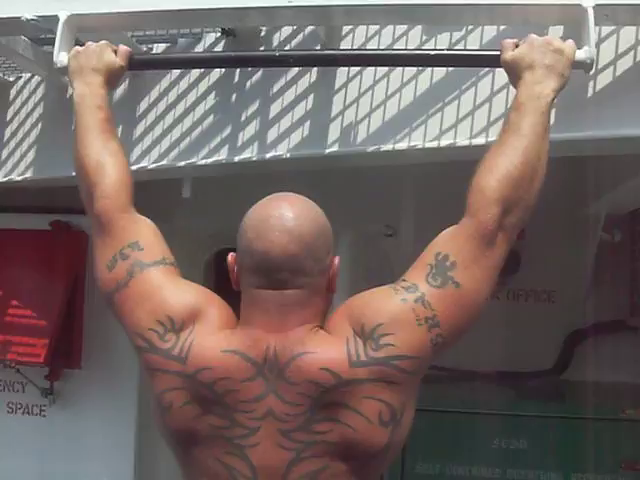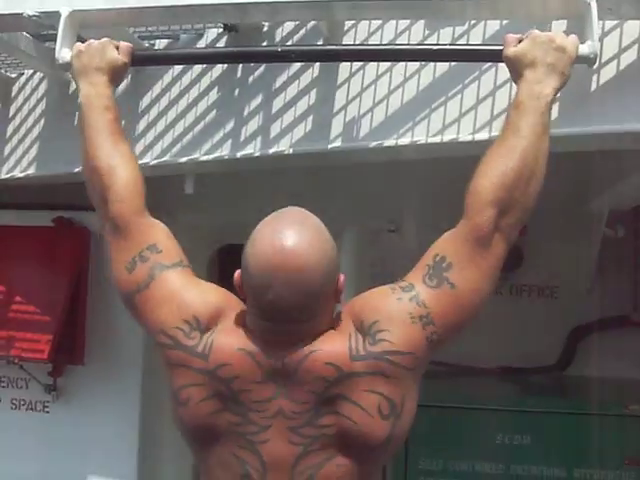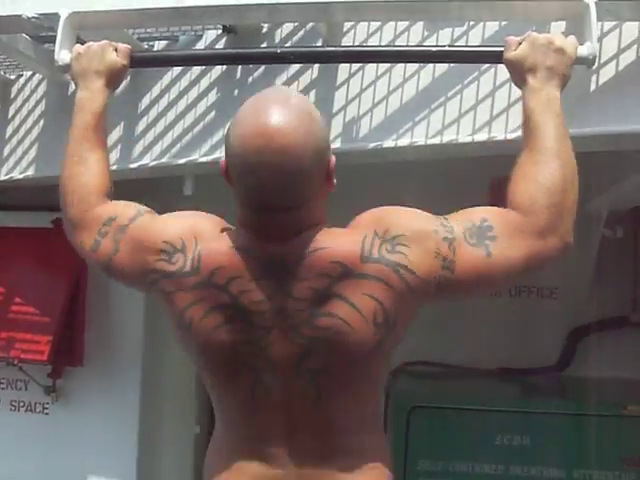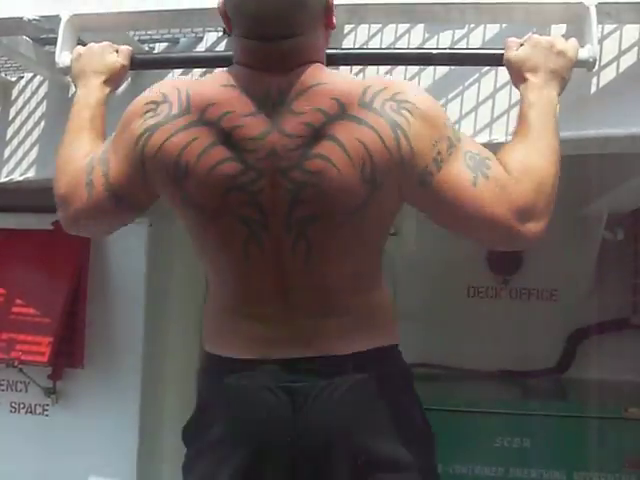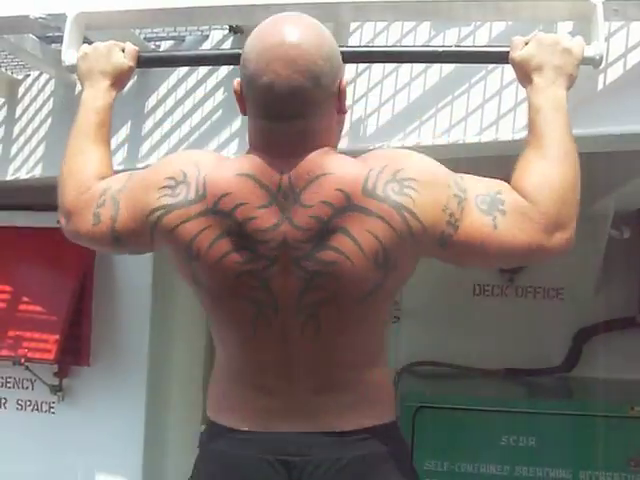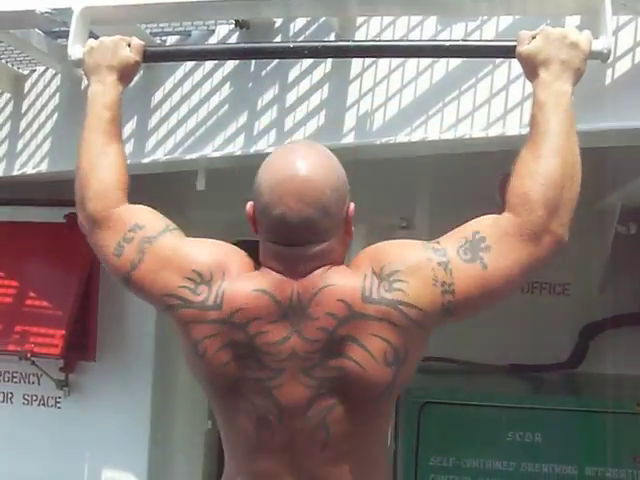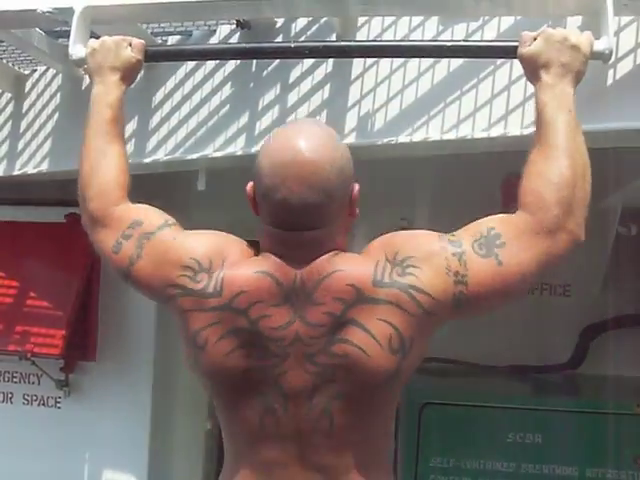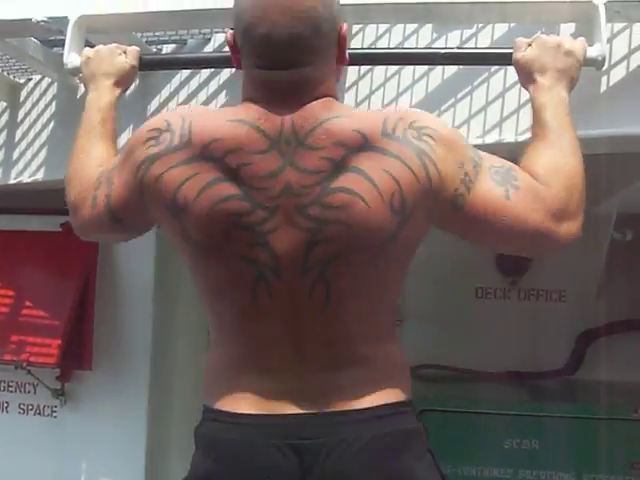
dt=0.3s
person 1, frame 1
left shoulder: (182, 344)
right shoulder: (377, 352)
left elbow: (109, 207)
right elbow: (494, 215)
left wrist: (90, 86)
right wrist: (537, 87)
person 1, frame 2
left shoulder: (198, 345)
right shoulder: (382, 352)
left elbow: (121, 211)
right elbow: (491, 218)
left wrist: (96, 83)
right wrist: (537, 84)
person 1, frame 3
left shoulder: (184, 252)
right shoulder: (388, 251)
left elbow: (83, 220)
right elbow: (545, 227)
left wrist: (92, 90)
right wrist: (542, 89)
person 1, frame 4
left shoulder: (168, 114)
right shoulder: (388, 112)
left elbow: (73, 205)
right elbow: (525, 214)
left wrist: (92, 84)
right wrist: (540, 84)
left hip: (234, 394)
right hip: (359, 394)
person 1, frame 5
left shoulder: (189, 189)
right shoulder: (391, 190)
left elbow: (77, 210)
right elbow: (549, 224)
left wrist: (98, 88)
right wrist: (549, 87)
person 1, frame 6
left shoulder: (211, 292)
right shoulder: (394, 293)
left elbow: (100, 212)
right elbow: (540, 223)
left wrist: (105, 81)
right wrist: (553, 81)
person 1, frame 7
left shoulder: (207, 278)
right shoulder: (404, 279)
left elbow: (102, 215)
right elbow: (556, 223)
left wrist: (107, 84)
right wrist: (555, 84)
person 1, frame 8
left shoulder: (174, 145)
right shoulder: (404, 144)
left elbow: (86, 209)
right elbow: (557, 215)
left wrist: (103, 88)
right wrist: (550, 85)
